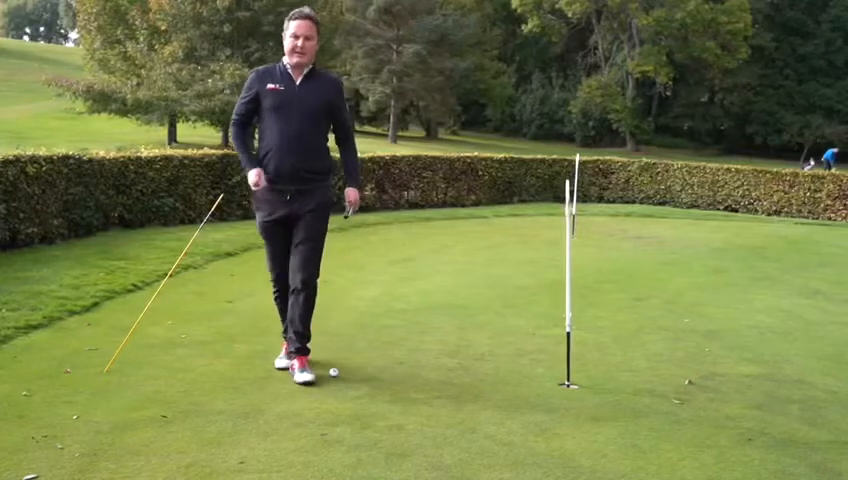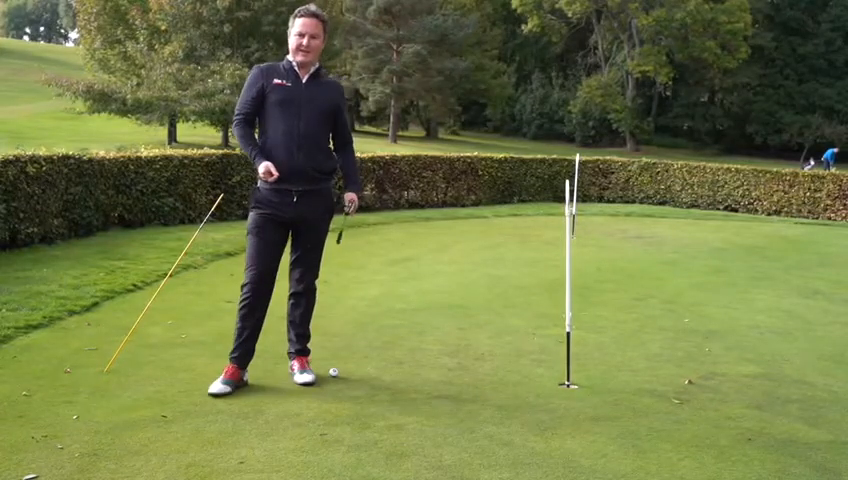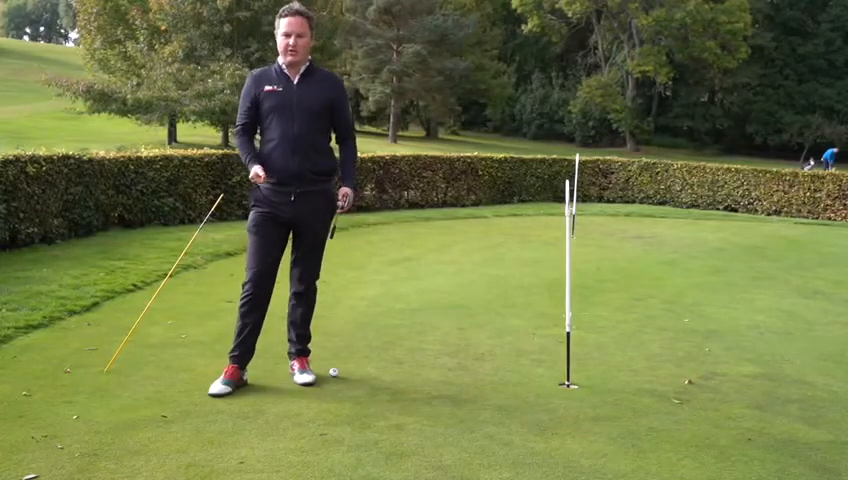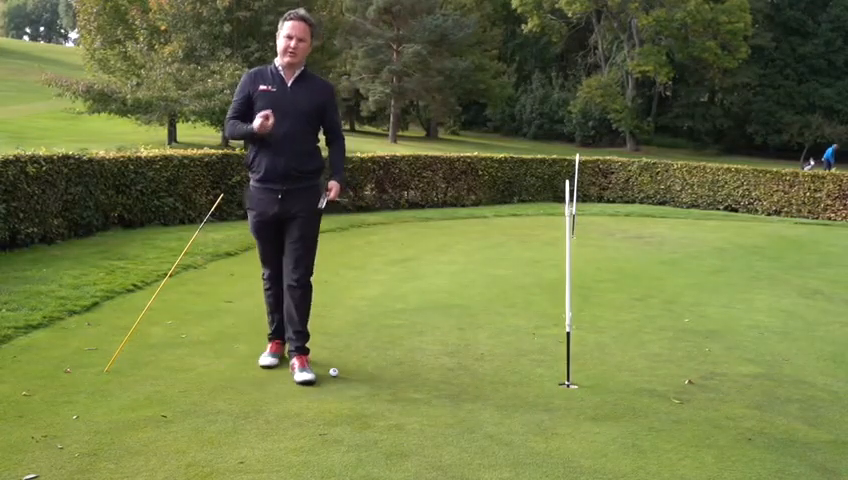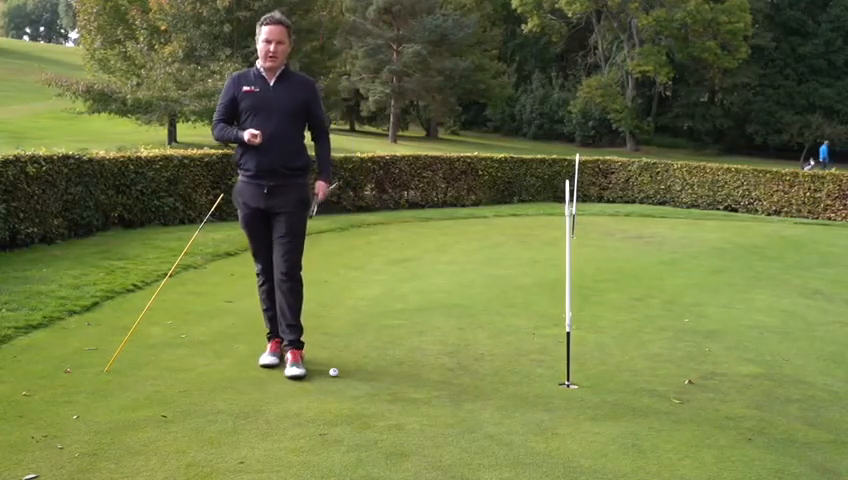
dt=1s
person 1, frame 1
left shoulder: (330, 86)
right shoulder: (261, 78)
left elbow: (345, 138)
right elbow: (238, 123)
left wrist: (352, 183)
right wrist: (250, 165)
left hip: (313, 196)
right hip: (270, 194)
left knee: (304, 278)
right knee: (279, 276)
left ankle: (298, 353)
right ankle: (289, 339)
person 1, frame 2
left shoulder: (332, 89)
right shoulder: (264, 75)
left elbow: (343, 144)
right elbow: (241, 122)
left wrist: (352, 186)
right wrist: (259, 160)
left hip: (316, 198)
right hip: (271, 196)
left knee: (304, 282)
right knee: (256, 281)
left ankle: (299, 356)
right ankle: (237, 365)
person 1, frame 3
left shoulder: (330, 84)
right shoulder: (258, 80)
left elbow: (346, 138)
right elbow: (243, 130)
left wrist: (348, 182)
right wrist: (253, 163)
left hip: (316, 198)
right hip: (270, 196)
left knee: (304, 282)
right knee: (256, 281)
left ankle: (299, 357)
right ankle: (237, 366)
person 1, frame 4
left shoulder: (321, 88)
right shoulder: (253, 80)
left elbow: (335, 138)
right elbow: (231, 126)
left wrist: (336, 176)
right wrist: (253, 129)
left hip: (304, 194)
right hip: (262, 192)
left knee: (298, 276)
right knee: (271, 273)
left ankle: (298, 352)
right ankle: (276, 339)
person 1, frame 5
left shoulder: (304, 86)
right shoulder: (238, 82)
left elbow: (321, 134)
right elbow: (218, 127)
left wrist: (323, 176)
right wrist: (242, 136)
left hip: (291, 190)
right hip: (250, 189)
left knee: (287, 270)
right knee: (264, 270)
left ankle: (293, 347)
right ankle: (274, 338)
